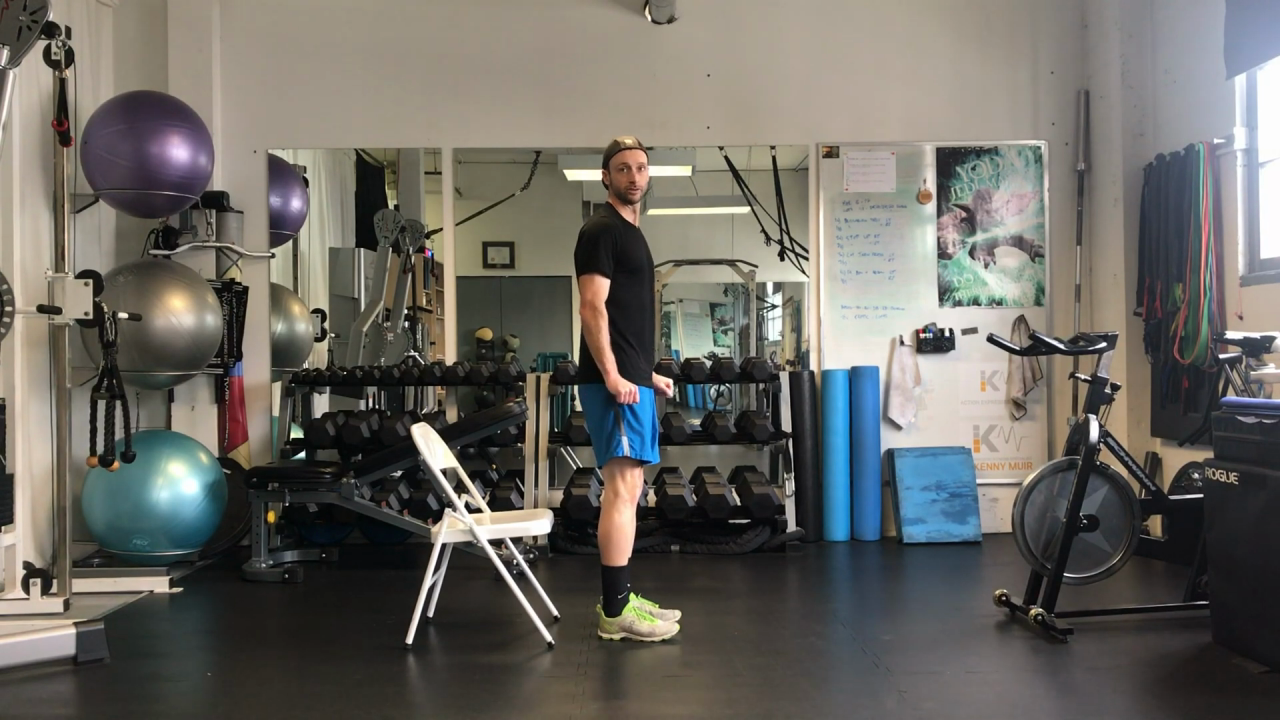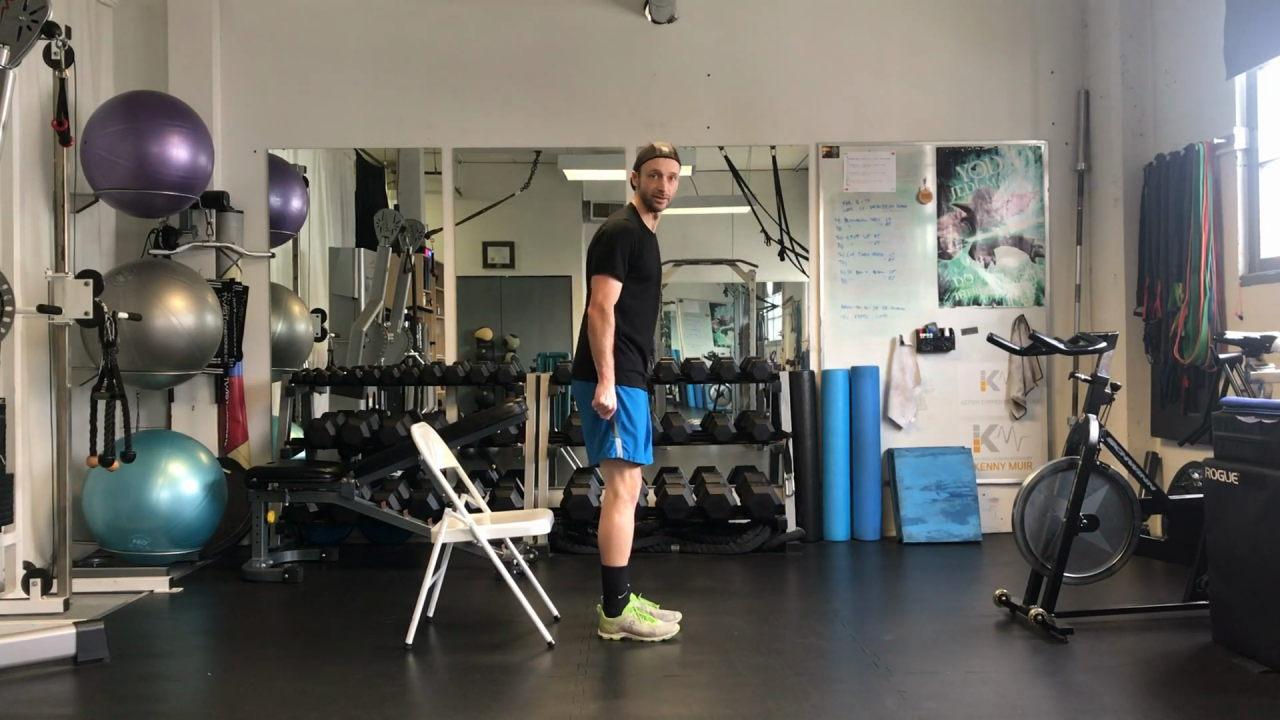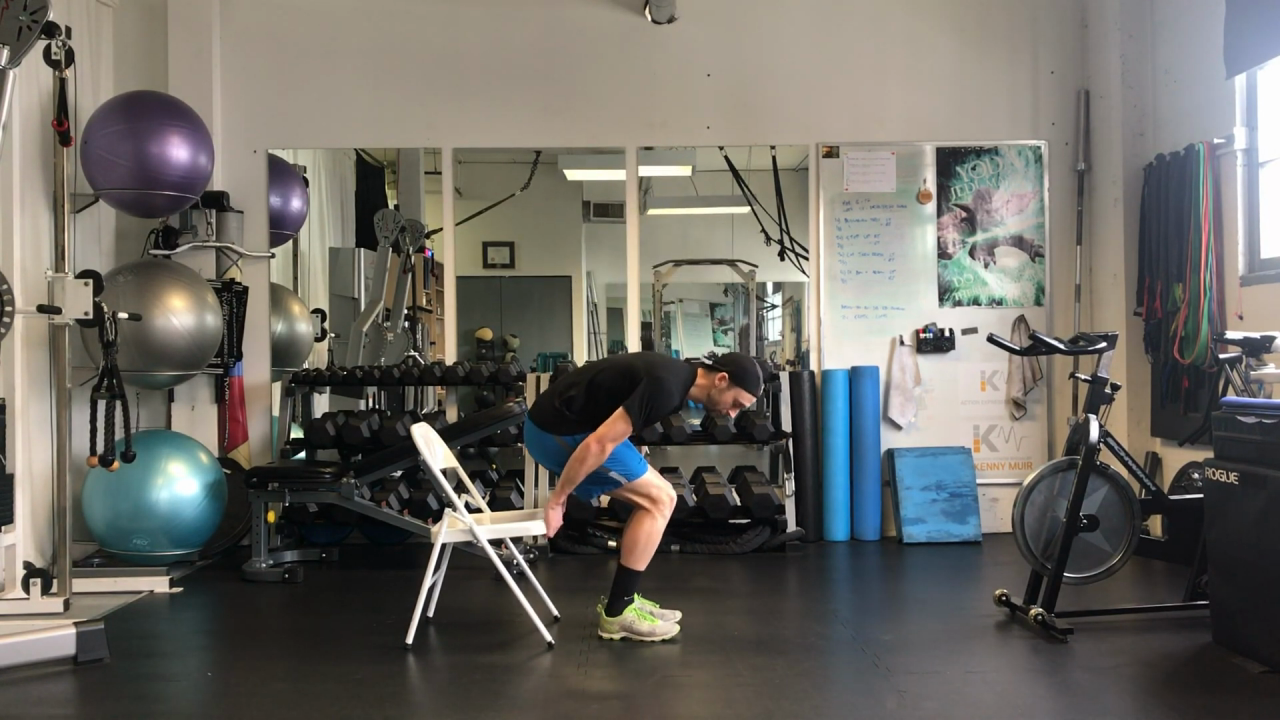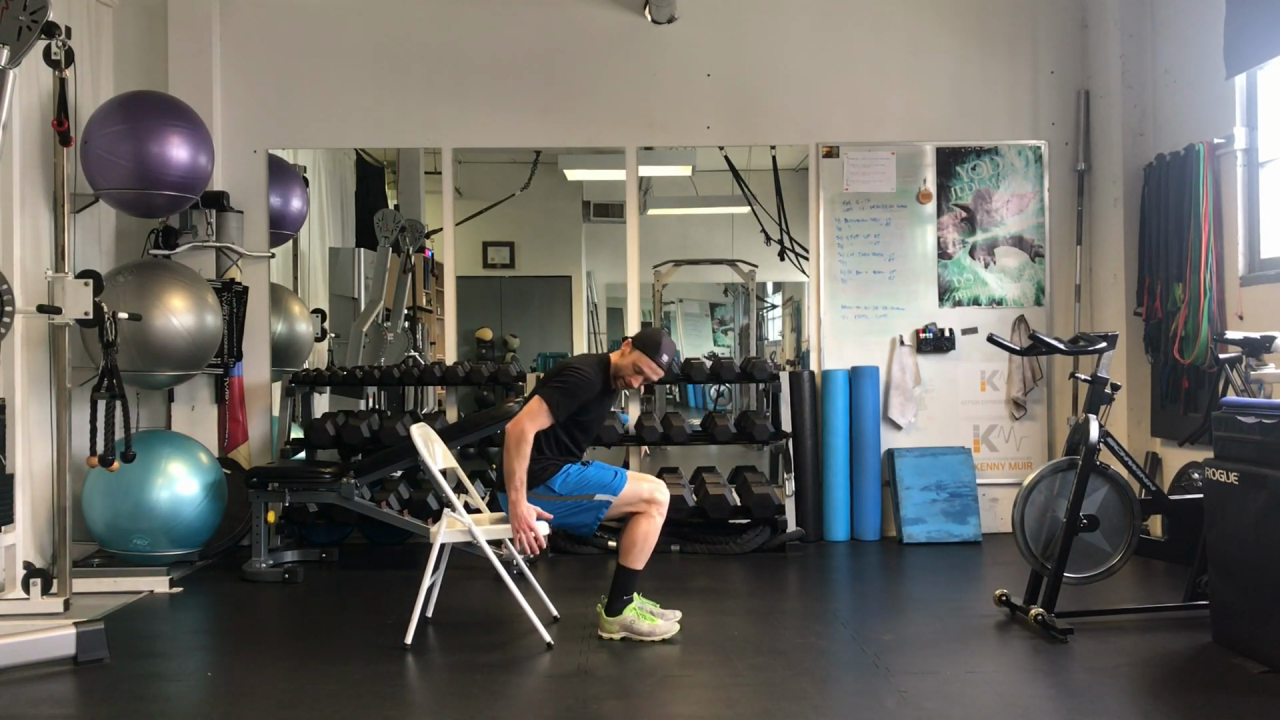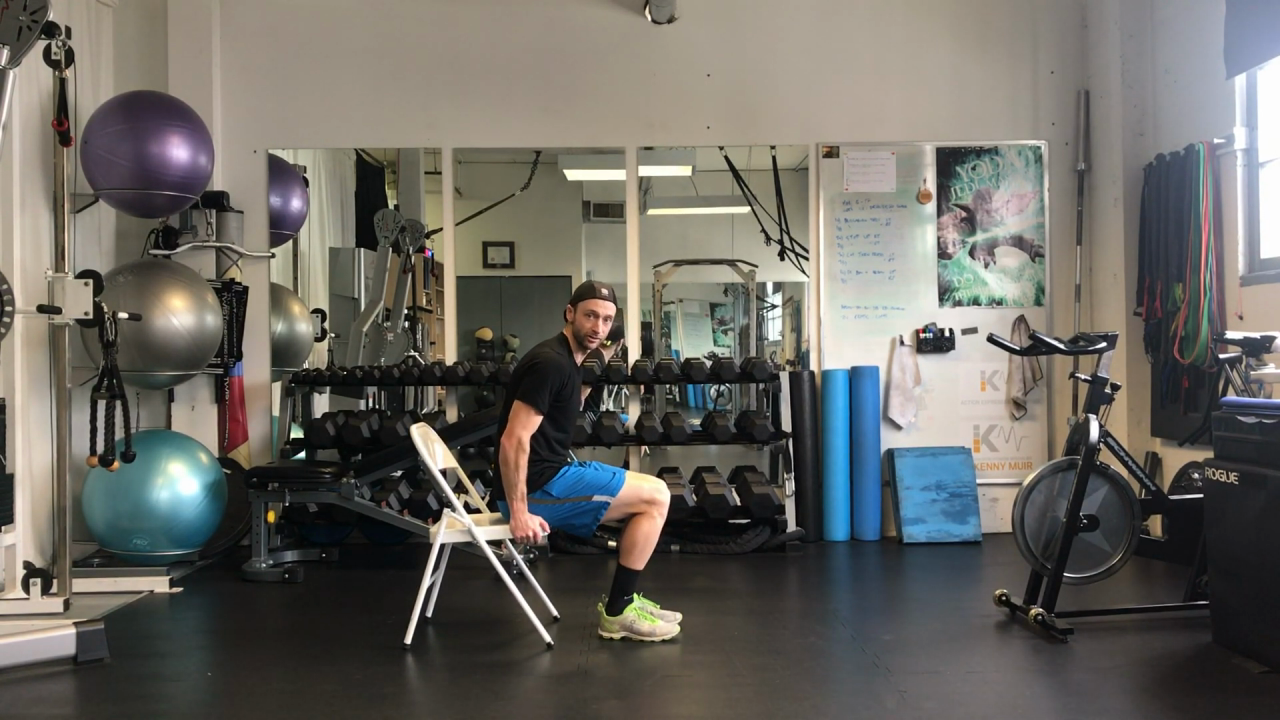
dt=1s
person 1, frame 1
left shoulder: (631, 233)
right shoulder: (602, 230)
right elbow: (593, 308)
left wrist: (647, 373)
right wrist: (613, 376)
left hip: (633, 377)
right hip: (616, 380)
left knee: (629, 489)
right knee: (622, 489)
left ankle: (621, 598)
right ankle: (615, 610)
person 1, frame 2
left shoulder: (643, 235)
right shoulder: (621, 232)
right elbow: (600, 309)
right wrist: (606, 382)
left hip: (628, 379)
right hip: (613, 380)
left knee: (626, 490)
right knee: (623, 490)
left ankle: (620, 598)
right ankle: (616, 611)
person 1, frame 3
left shoulder: (676, 376)
right shoulder: (666, 387)
right elbow: (599, 444)
right wrist: (557, 501)
left hip: (563, 424)
right hip: (558, 430)
left knee: (658, 499)
right knee: (658, 500)
left ankle: (622, 600)
right ankle: (618, 613)
person 1, frame 4
left shoulder: (608, 379)
right shoulder: (585, 376)
right elbow: (520, 427)
right wrist: (517, 502)
left hip: (553, 474)
right hip: (539, 485)
left knee: (648, 495)
right knee: (654, 498)
left ankle: (623, 599)
right ankle: (617, 614)
person 1, frame 5
left shoulder: (566, 361)
right shoulder: (550, 363)
right elbow: (514, 440)
right wrist: (519, 513)
left hip: (549, 475)
right hip: (539, 486)
left knee: (647, 495)
right knee: (655, 497)
left ankle: (623, 599)
right ankle: (618, 613)
